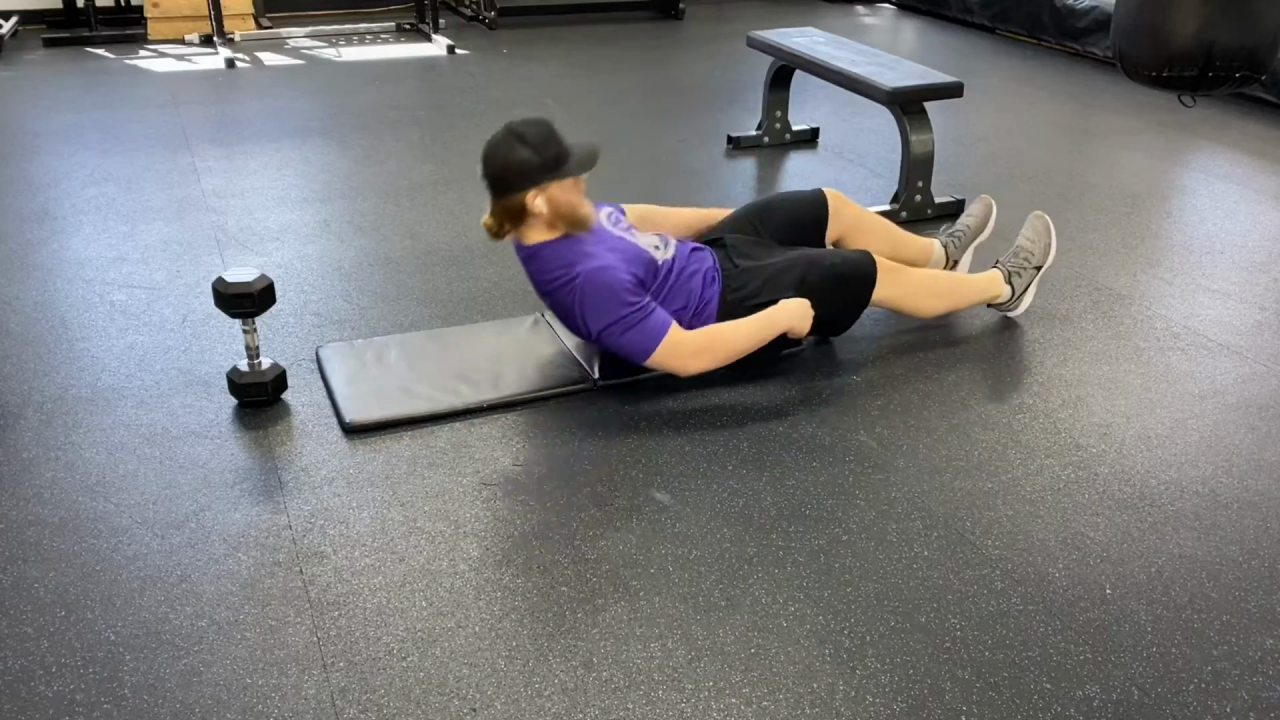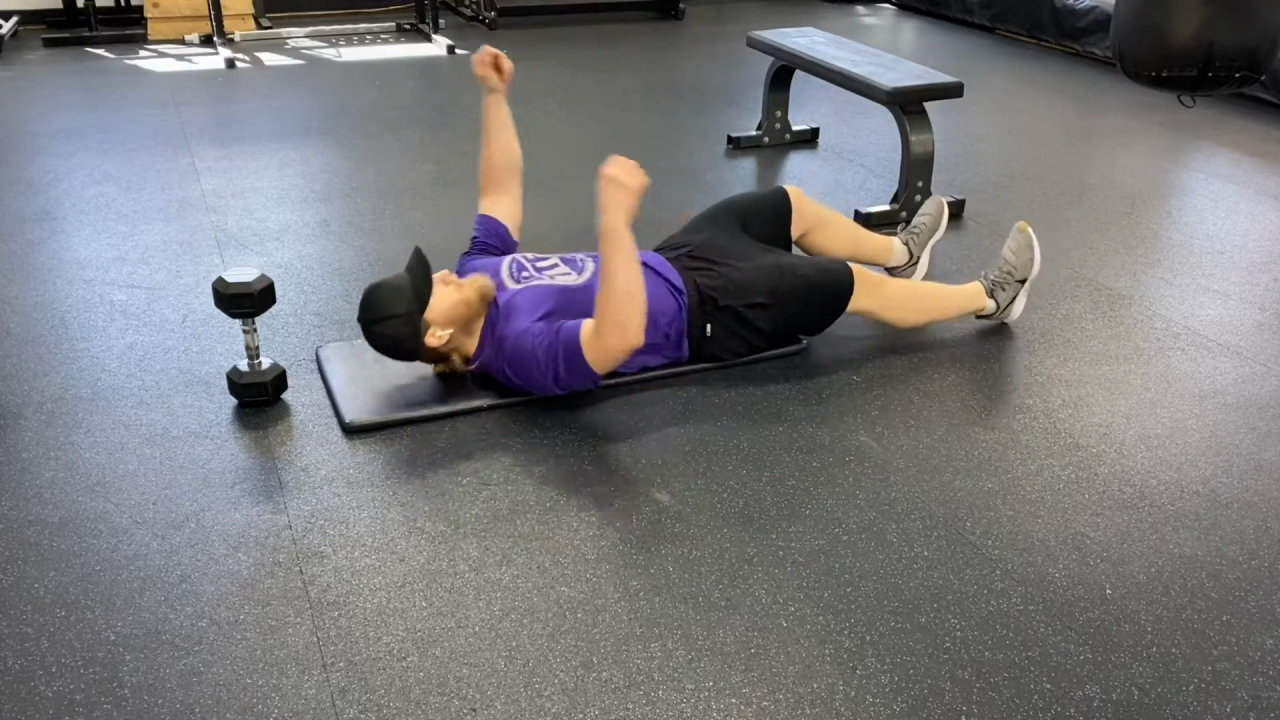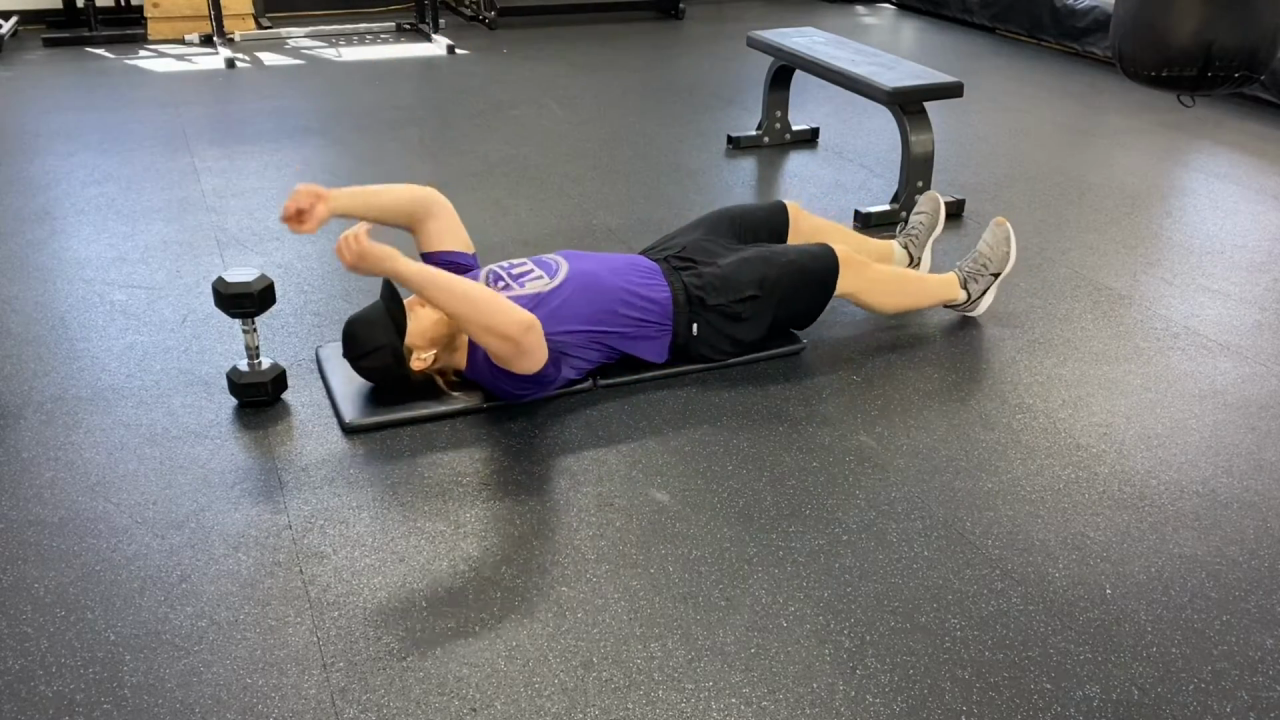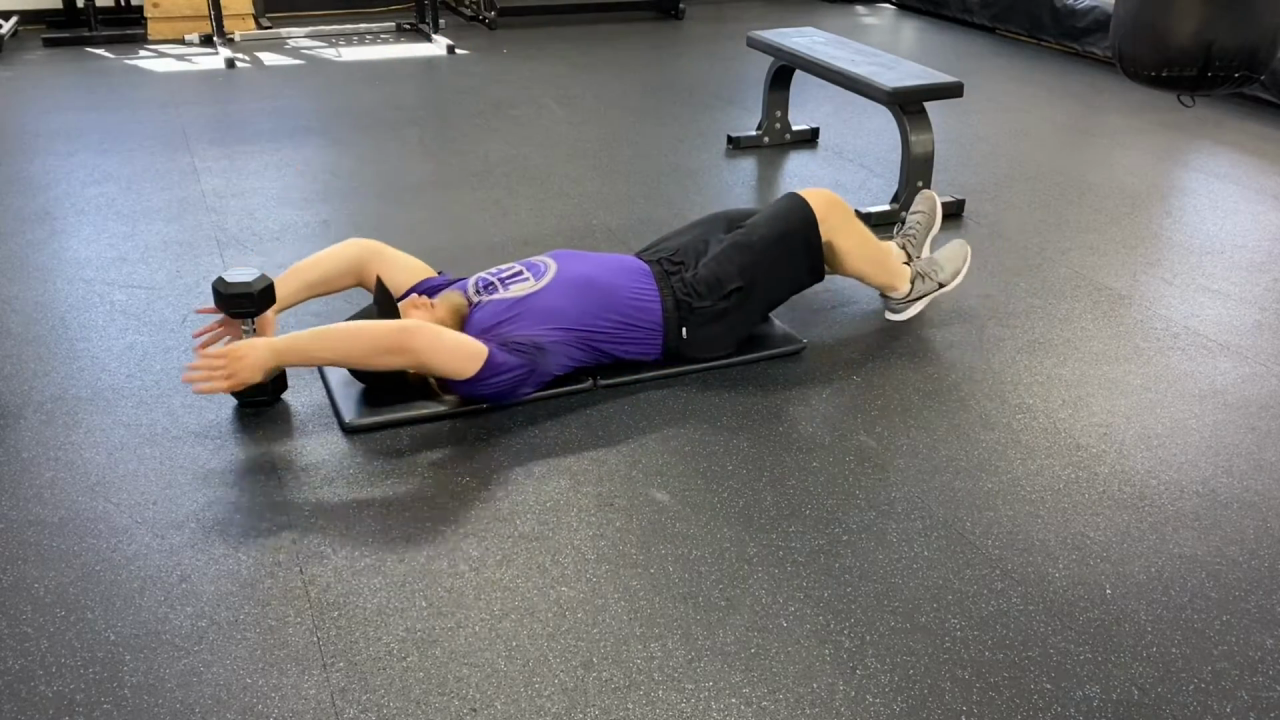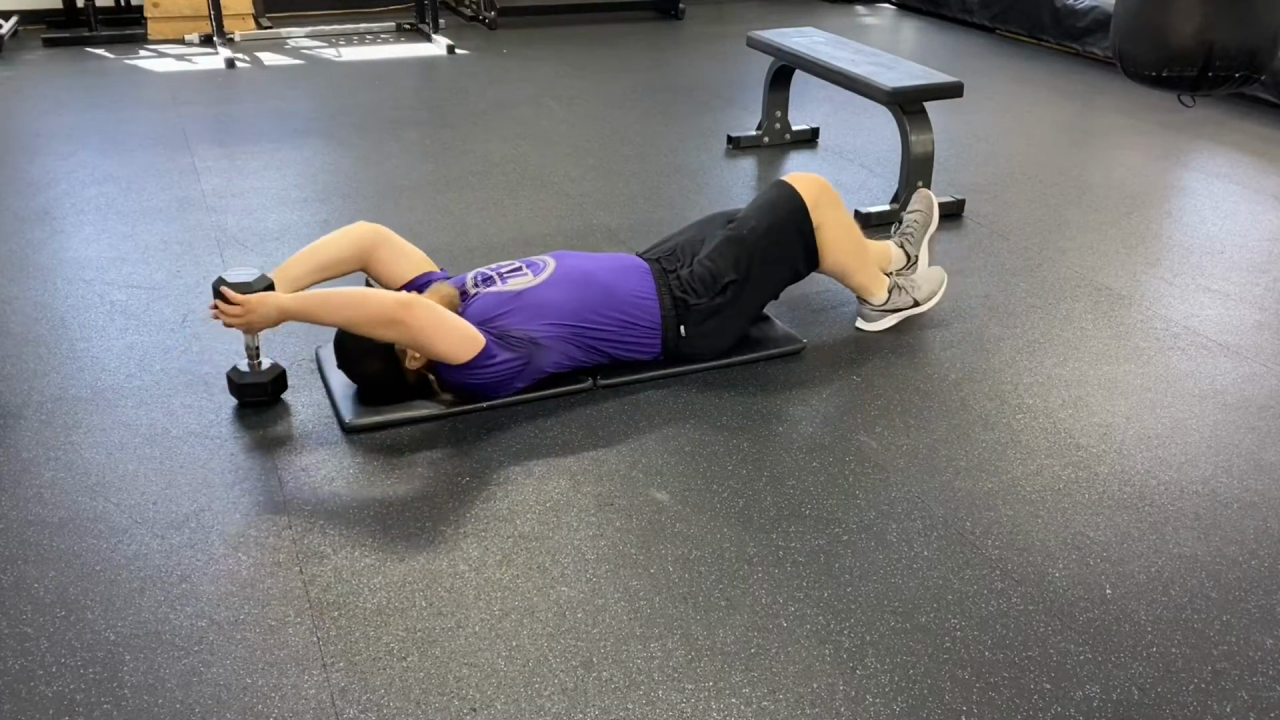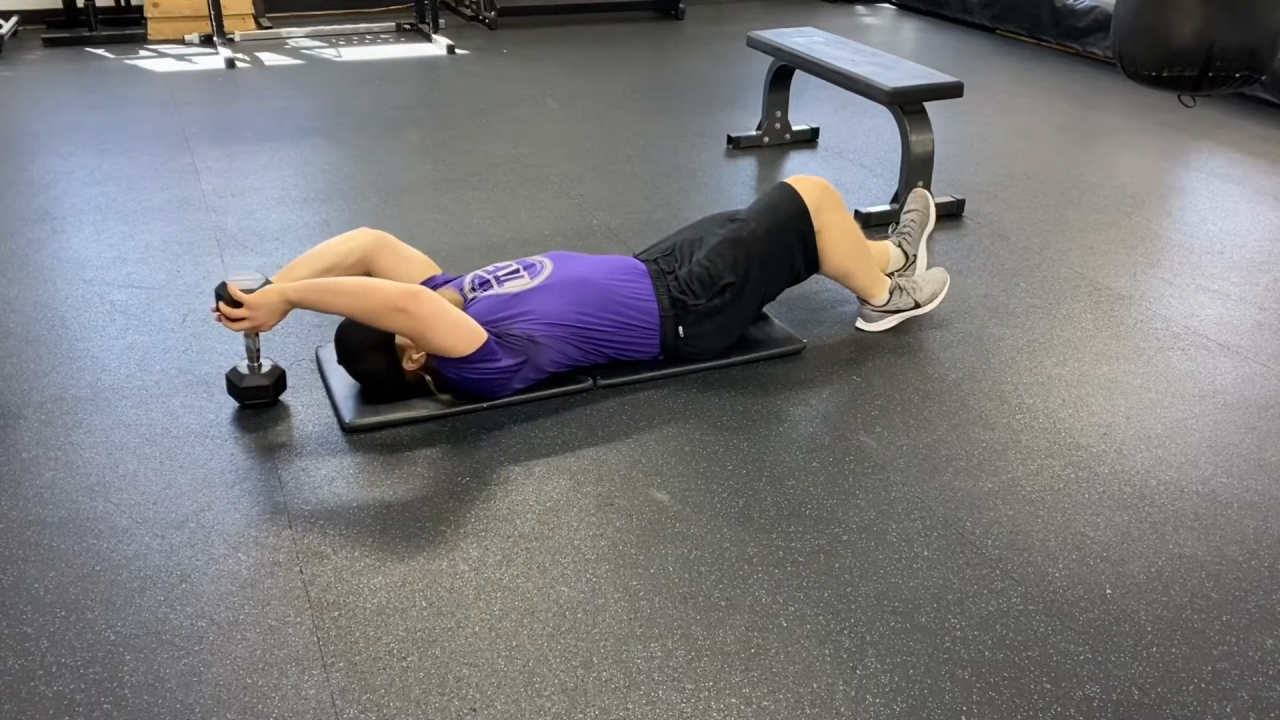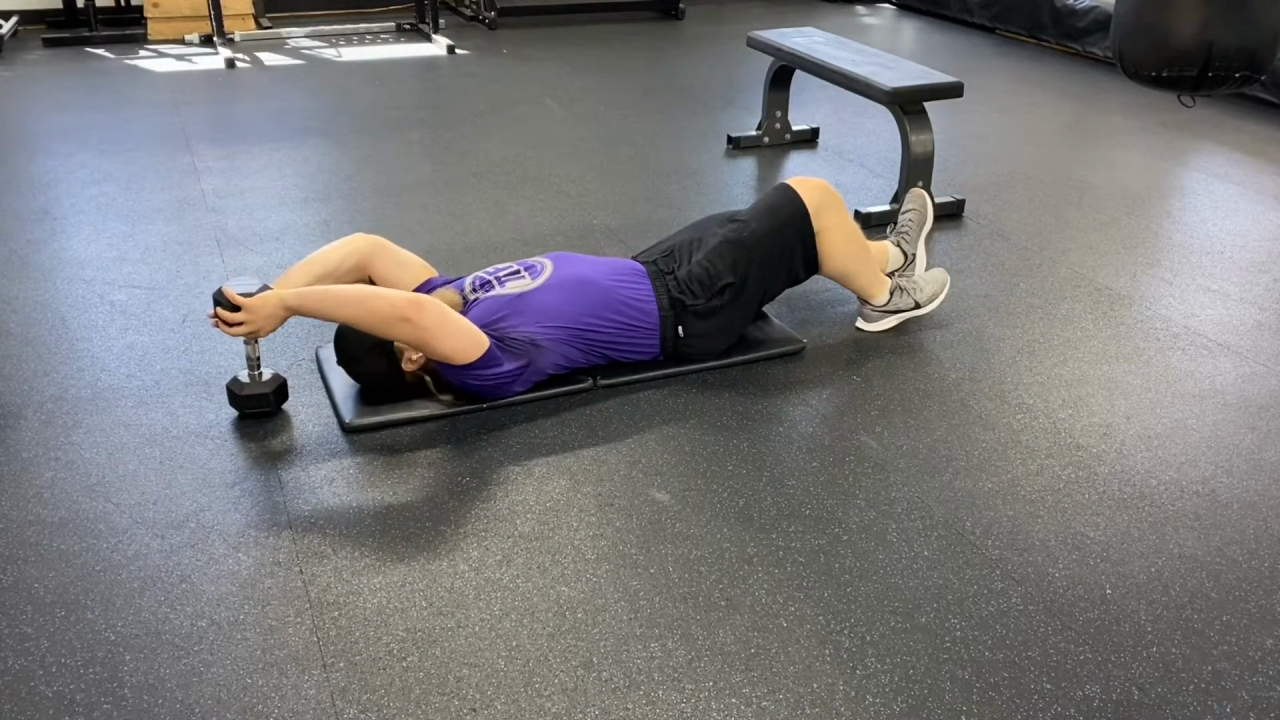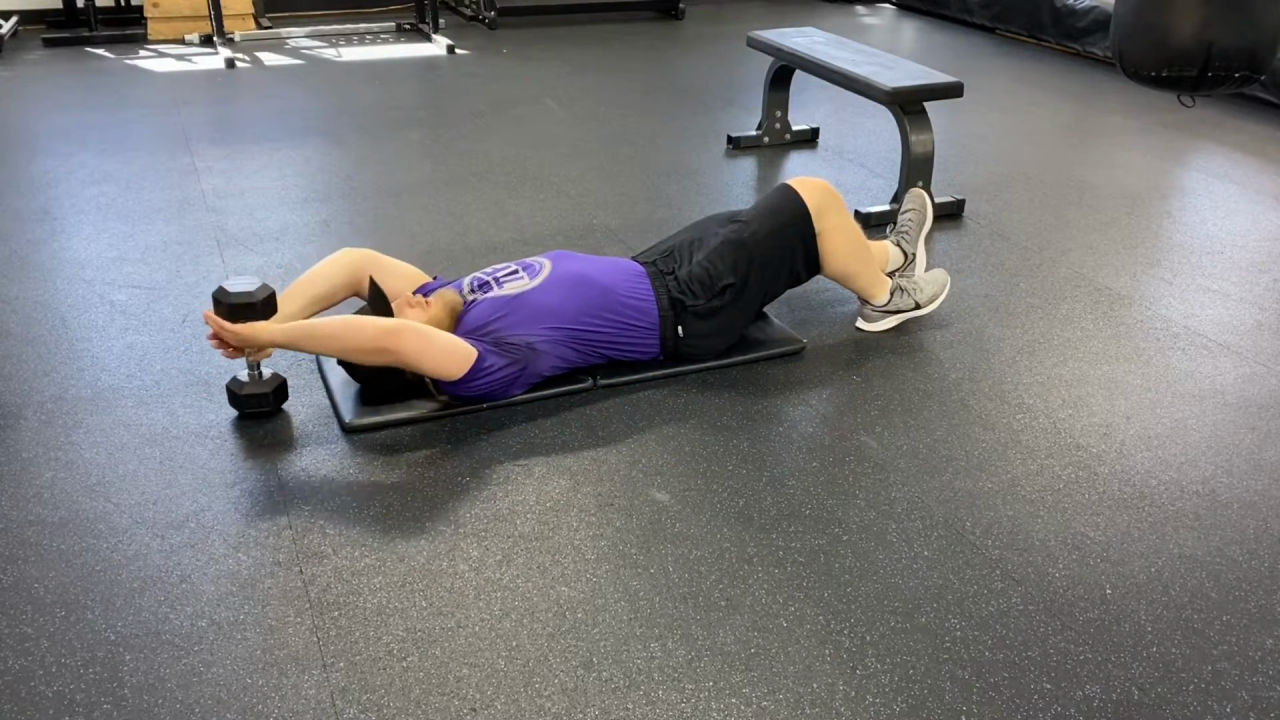
dt=0.5s
person 1, frame 1
left shoulder: (562, 218)
right shoulder: (588, 279)
right elbow: (687, 355)
left wrist: (716, 219)
right wrist: (780, 313)
left hip: (708, 259)
right hip: (724, 293)
left knee: (833, 209)
right knee: (877, 275)
left ankle: (941, 256)
right ankle: (1002, 286)
person 1, frame 2
left shoulder: (477, 272)
right shoulder: (520, 350)
left elbow: (502, 187)
right elbow: (622, 335)
left wrist: (494, 94)
right wrist: (615, 216)
left hip: (665, 265)
right hip: (698, 314)
left knee: (795, 204)
right knee: (859, 287)
left ankle: (898, 254)
right ankle: (986, 297)
person 1, frame 3
left shoulder: (455, 295)
right shoulder: (504, 369)
left elbow: (430, 205)
right elbow: (516, 326)
left wrist: (335, 200)
right wrist: (387, 262)
left hip: (657, 270)
right hip: (692, 316)
left knee: (786, 217)
right knee: (838, 265)
left ankle: (900, 253)
right ankle: (959, 290)
person 1, frame 4
left shoulder: (449, 299)
right shoulder: (487, 372)
left elbow: (364, 253)
right elbow: (404, 341)
left wrist: (265, 302)
right wrist: (271, 350)
left hip: (649, 270)
right hip: (687, 314)
left knee: (770, 219)
right knee: (820, 208)
left ankle: (891, 251)
right ankle: (904, 285)
person 1, frame 5
left shoulder: (448, 300)
right shoulder: (482, 367)
left elbow: (370, 238)
right elbow: (402, 313)
left wrist: (271, 287)
right wrist: (280, 308)
left hip: (652, 273)
right hip: (685, 313)
left knee: (774, 221)
right knee: (808, 195)
left ankle: (889, 255)
right ankle: (882, 297)
person 1, frame 6
left shoulder: (451, 300)
right shoulder: (478, 366)
left elbow: (371, 245)
right elbow: (406, 300)
left wrist: (273, 288)
right wrist: (282, 297)
left hip: (650, 272)
right hip: (684, 314)
left knee: (774, 220)
right knee: (810, 197)
left ankle: (885, 254)
right ankle: (883, 298)
person 1, frame 7
left shoulder: (451, 303)
right shoulder: (478, 367)
left elbow: (365, 248)
right elbow: (407, 313)
left wrist: (273, 294)
right wrist: (282, 302)
left hip: (649, 275)
right hip: (684, 314)
left knee: (772, 217)
right knee: (810, 198)
left ankle: (885, 255)
right ankle: (884, 297)
person 1, frame 8
left shoulder: (450, 300)
right shoulder: (481, 366)
left elbow: (358, 260)
right elbow: (390, 341)
left wrist: (271, 312)
right wrist: (269, 333)
left hip: (650, 273)
right hip: (684, 314)
left knee: (773, 220)
right knee: (811, 198)
left ankle: (883, 255)
right ankle: (884, 297)
